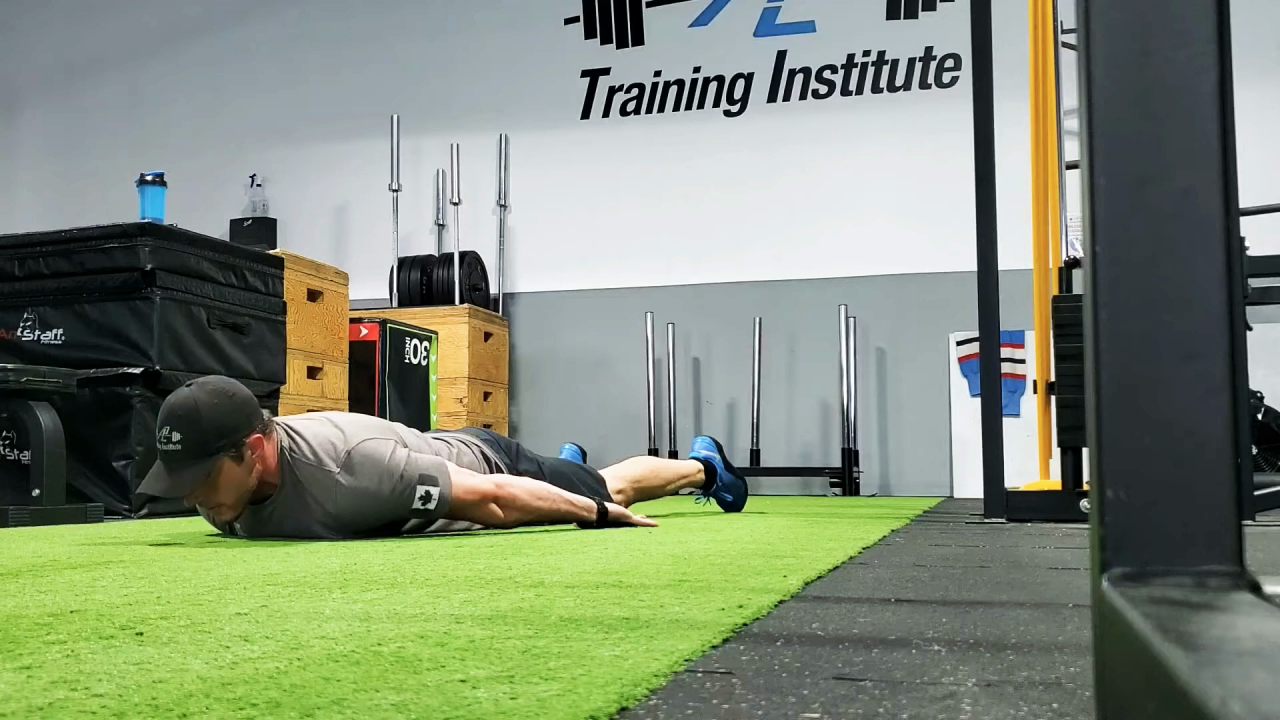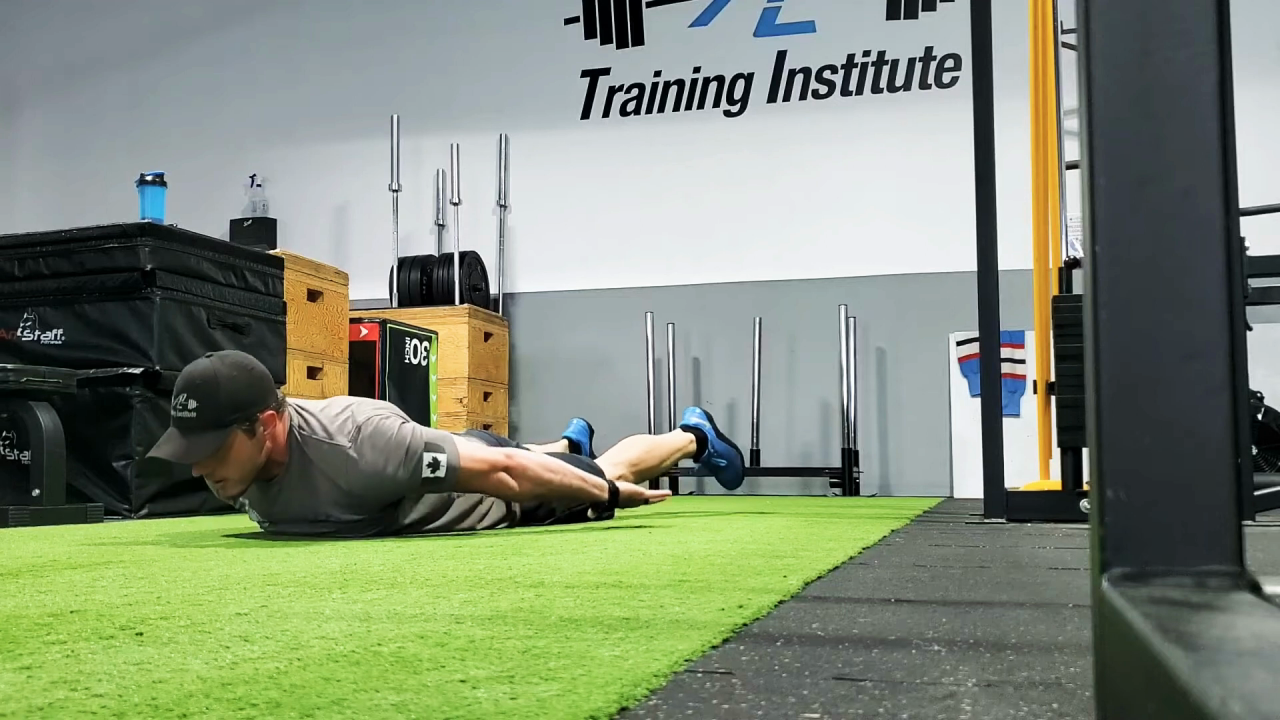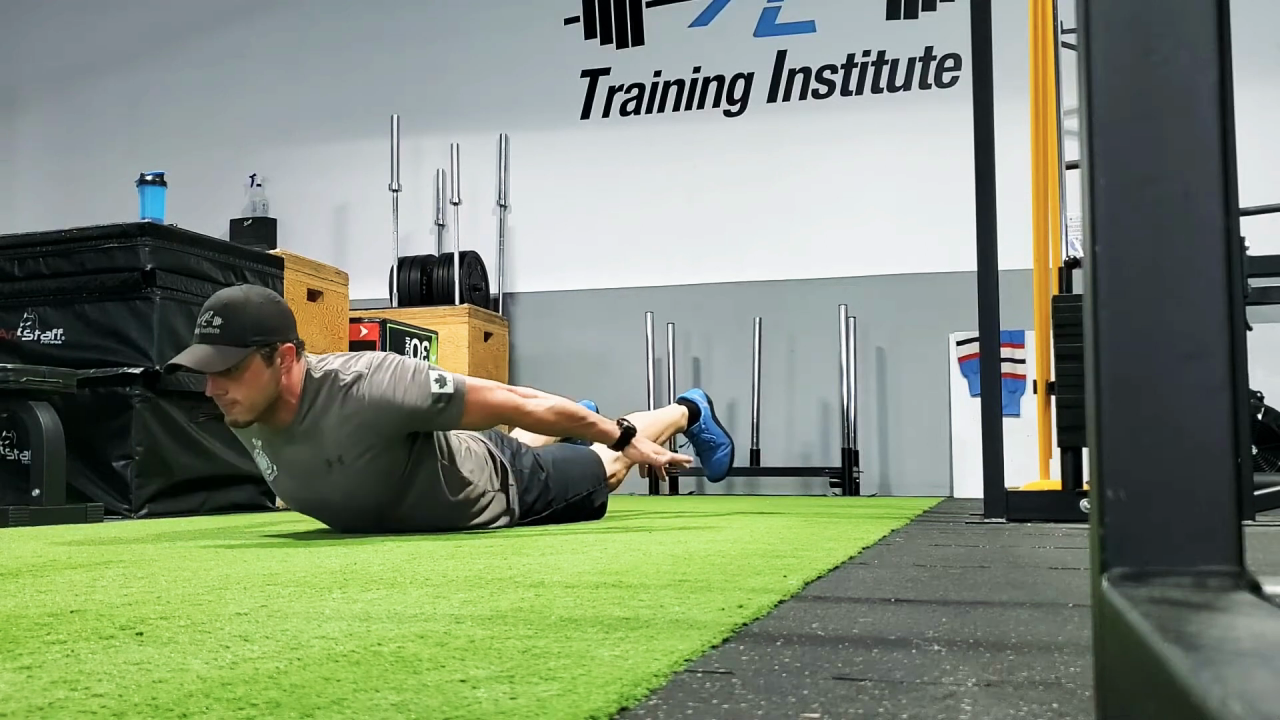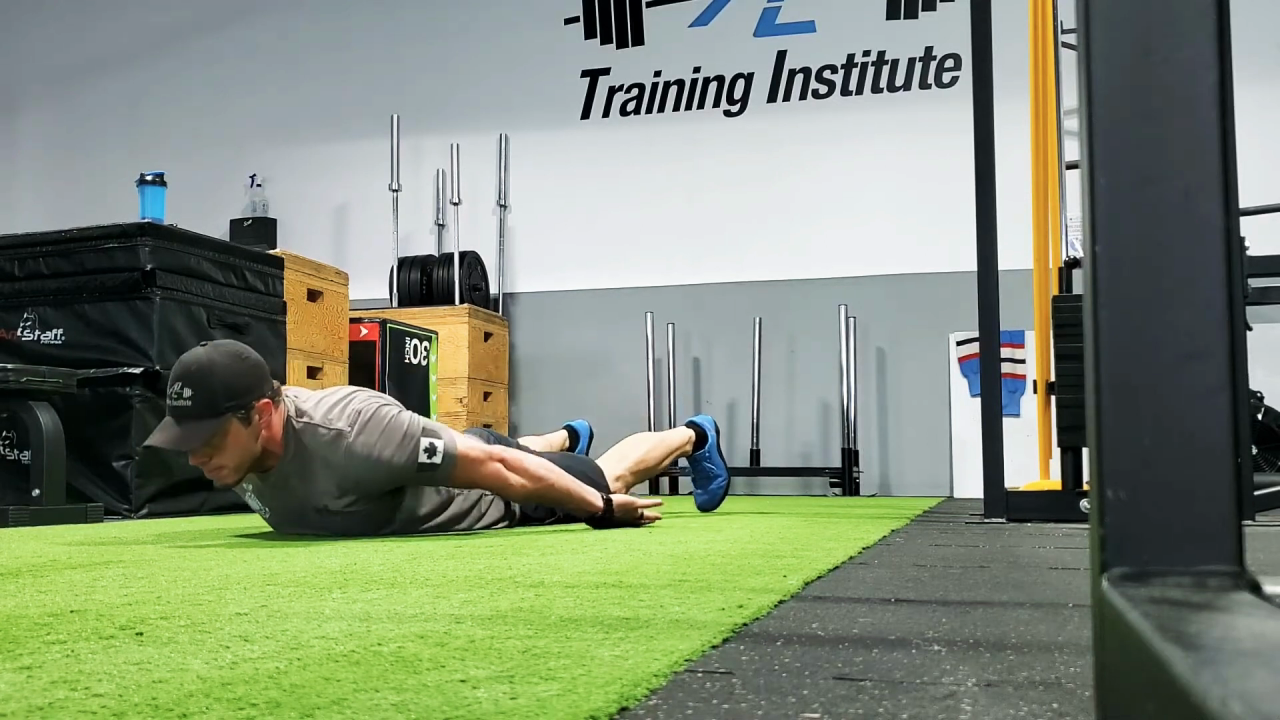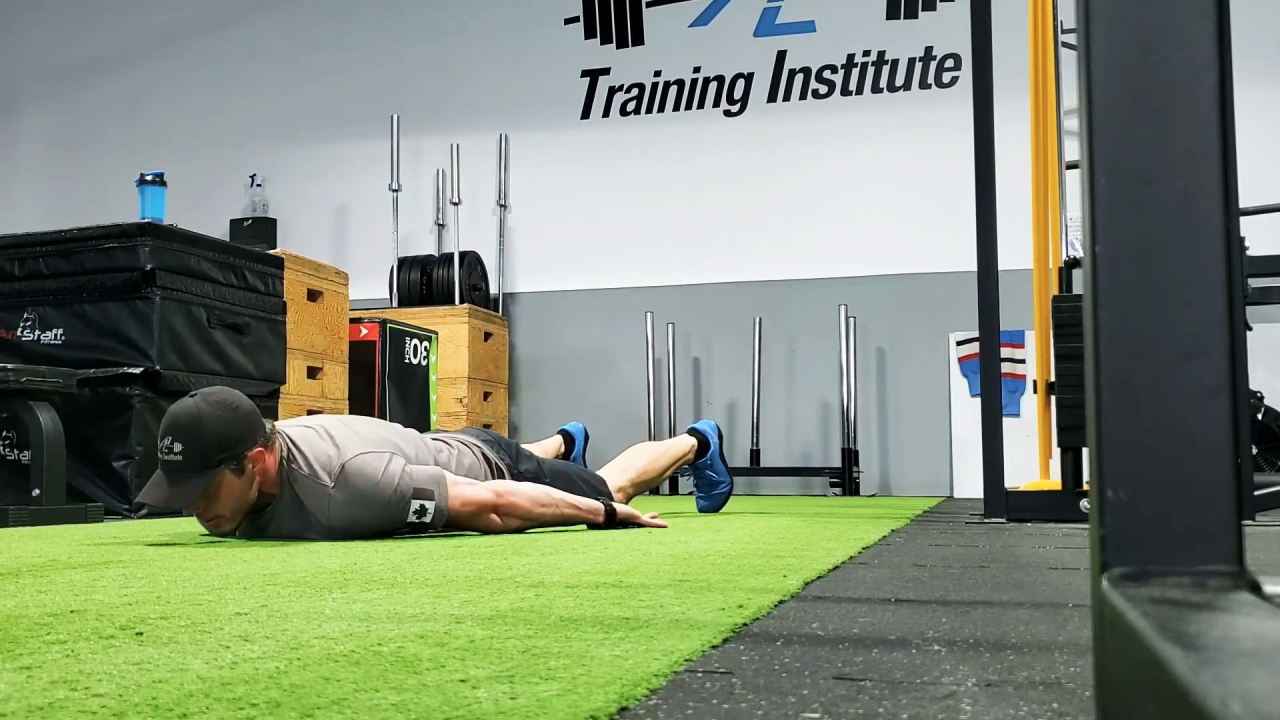
dt=1s
person 1, frame 1
left shoulder: (343, 468)
right shoulder: (229, 480)
left elbow: (492, 497)
left wrist: (602, 514)
left hip: (484, 470)
right hip: (438, 459)
left knee: (607, 491)
left ankle: (704, 467)
right ankle: (566, 460)
person 1, frame 2
left shoulder: (352, 446)
right shoulder: (235, 464)
left elbow: (503, 471)
left wrist: (612, 494)
left hip: (496, 499)
right hip: (444, 485)
left knee: (609, 476)
left ankle: (693, 436)
right ankle: (569, 443)
person 1, frame 3
left shoulder: (368, 388)
right shoulder: (244, 418)
left elbow: (512, 401)
left wrist: (624, 437)
left hip: (497, 497)
left knee: (604, 469)
left ankle: (687, 413)
right ankle: (570, 425)
person 1, frame 4
left shoulder: (349, 435)
right shoulder: (240, 437)
left elbow: (499, 467)
left wrist: (607, 509)
left hip: (495, 498)
right hip: (441, 477)
left knee: (607, 481)
left ankle: (694, 437)
right ankle: (566, 437)
person 1, frame 5
left shoulder: (344, 483)
right shoulder: (237, 464)
left elbow: (496, 506)
left wrist: (609, 514)
left hip: (488, 475)
right hip: (439, 454)
left knee: (609, 488)
left ankle: (697, 443)
